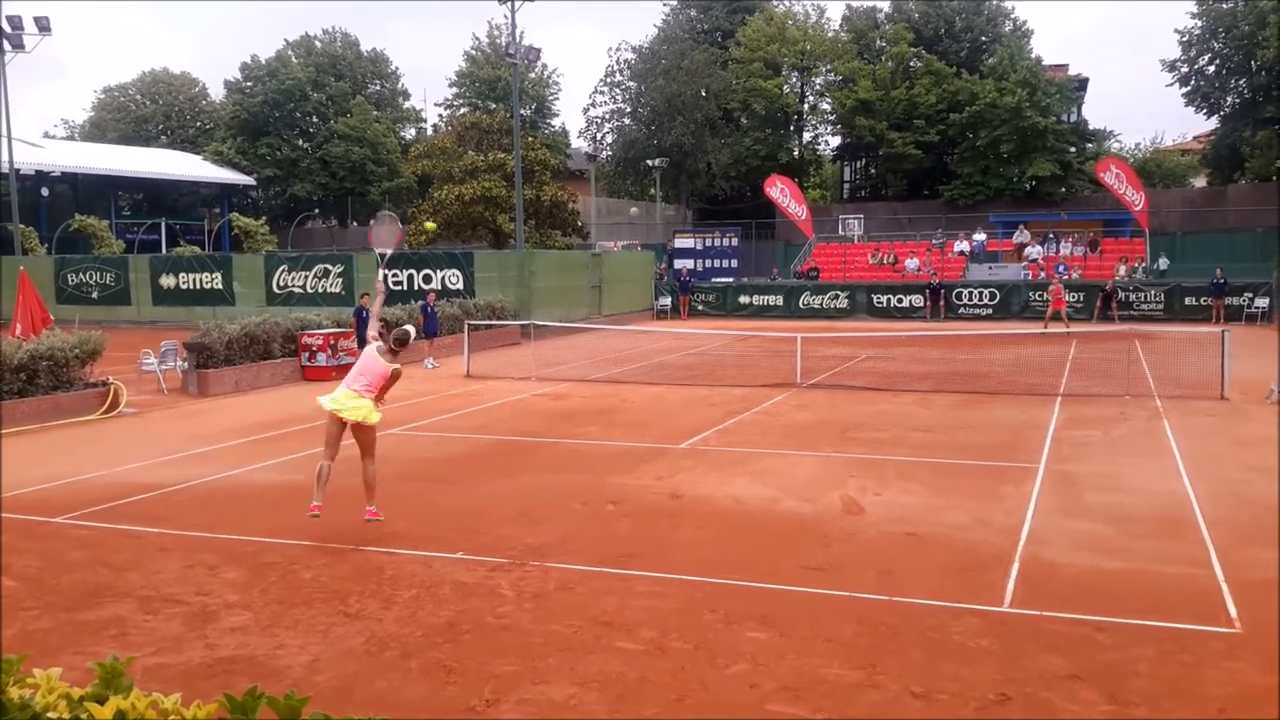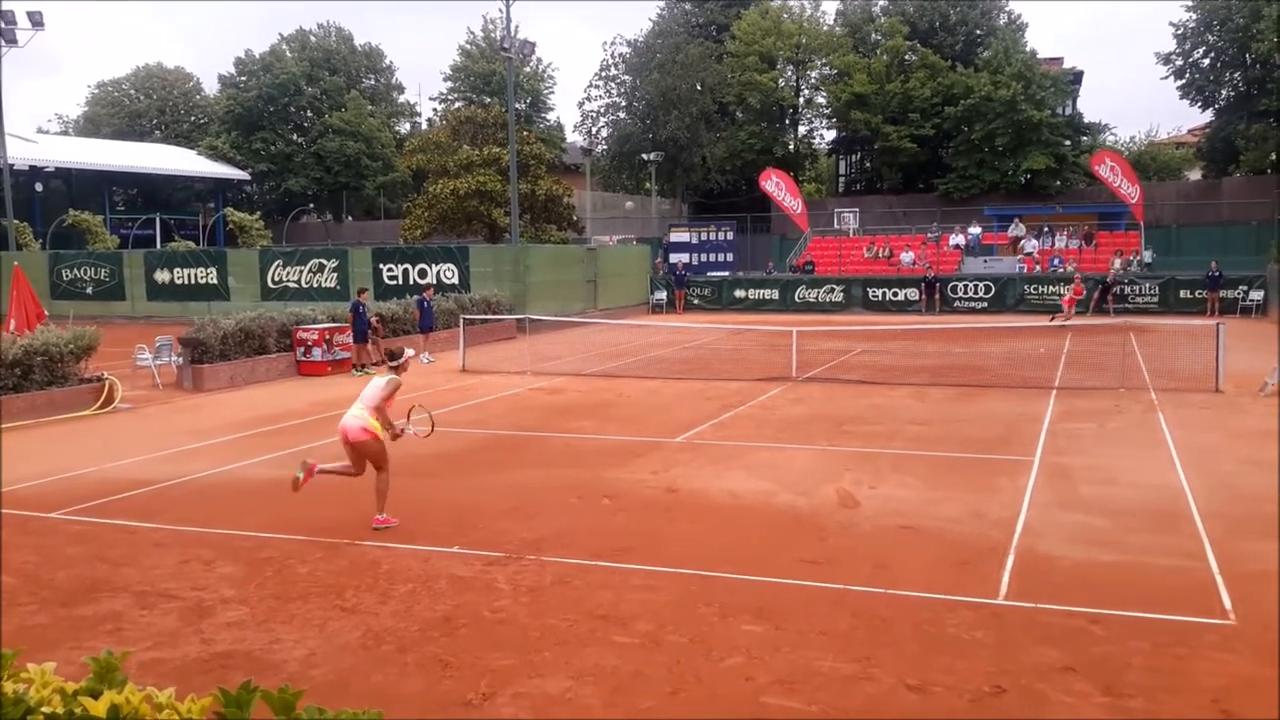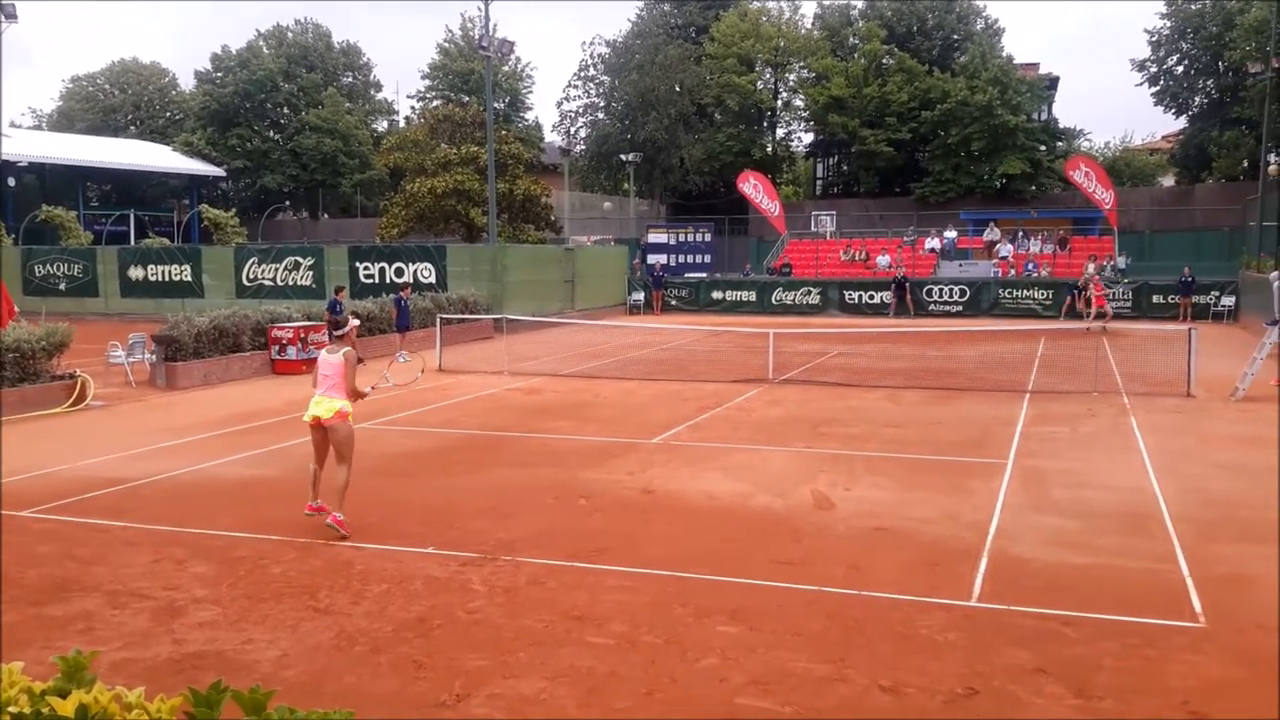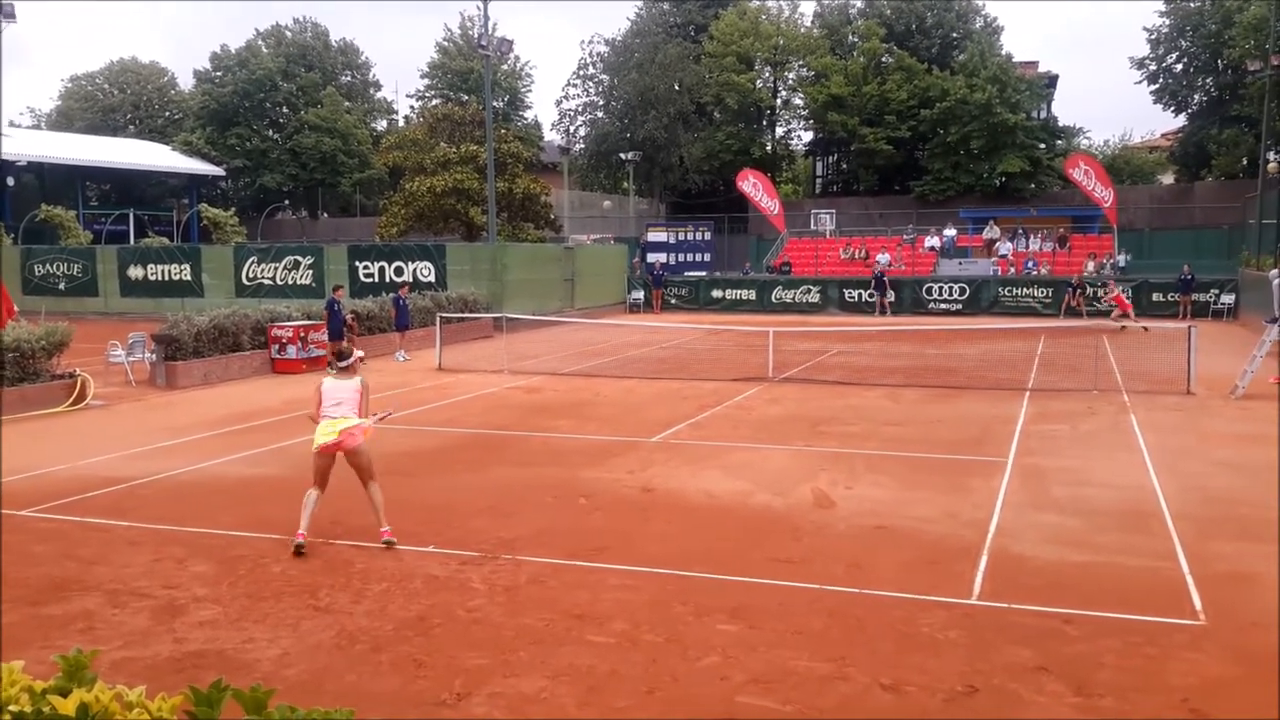
dt=0.5s
person 1, frame 1
left shoulder: (374, 345)
right shoulder: (396, 370)
left elbow: (372, 328)
right elbow: (379, 397)
left wrist: (379, 297)
left hip: (340, 401)
right hip: (362, 408)
left knee: (328, 457)
right knee: (368, 461)
left ankle: (316, 503)
right ankle: (371, 508)
person 1, frame 2
left shoulder: (379, 377)
right shoulder: (395, 381)
right elbow: (378, 406)
left wrist: (389, 427)
right wrist: (392, 427)
left hip: (347, 422)
right hip: (361, 427)
left knee: (357, 469)
right knee: (382, 469)
left ankle: (313, 468)
right ankle: (380, 517)
person 1, frame 3
left shoulder: (323, 352)
right shoulder: (349, 353)
left elbow: (315, 383)
right elbow: (351, 389)
right wrist: (364, 393)
left hip: (317, 407)
right hip: (336, 411)
left knee: (318, 460)
right knee: (344, 464)
left ankle: (313, 503)
right ankle: (336, 515)
person 1, frame 4
left shoulder: (323, 382)
right shoulder: (361, 382)
left elbow: (314, 415)
right elbow: (364, 416)
right wrist: (361, 422)
left hip: (325, 434)
right hip: (351, 433)
left knee: (317, 488)
right knee: (370, 482)
left ankle: (301, 534)
right ankle: (384, 530)
